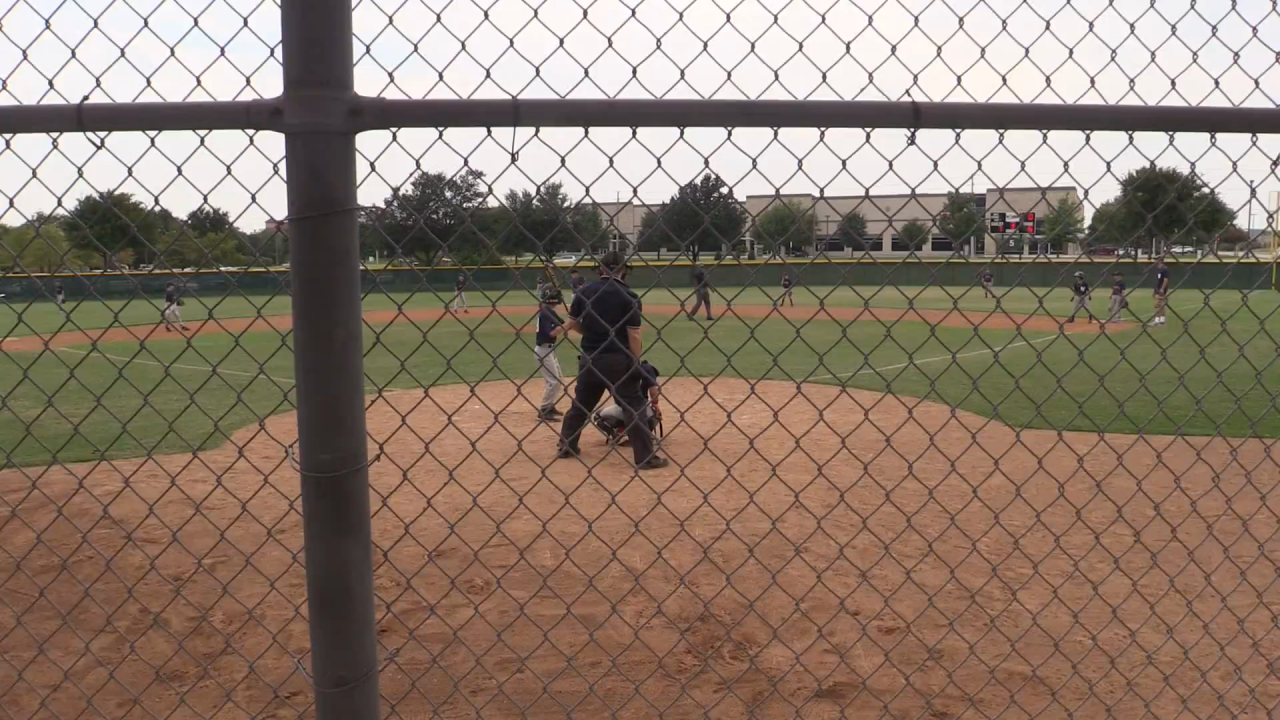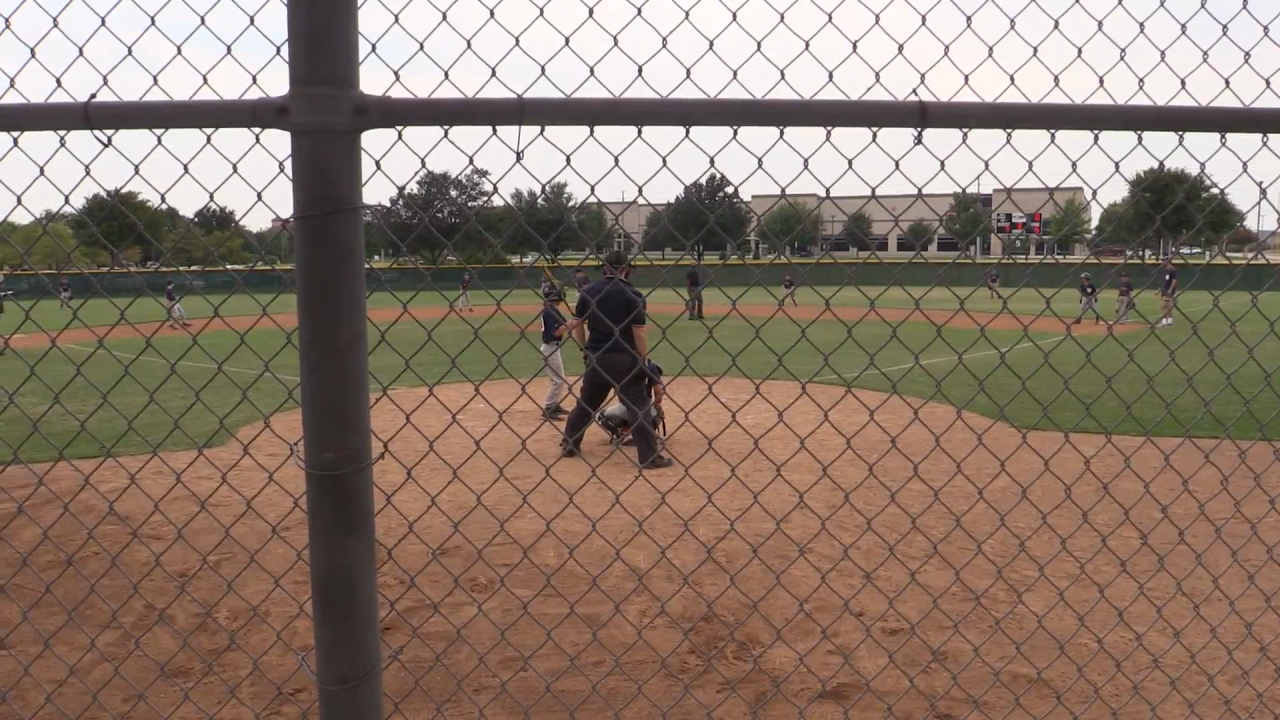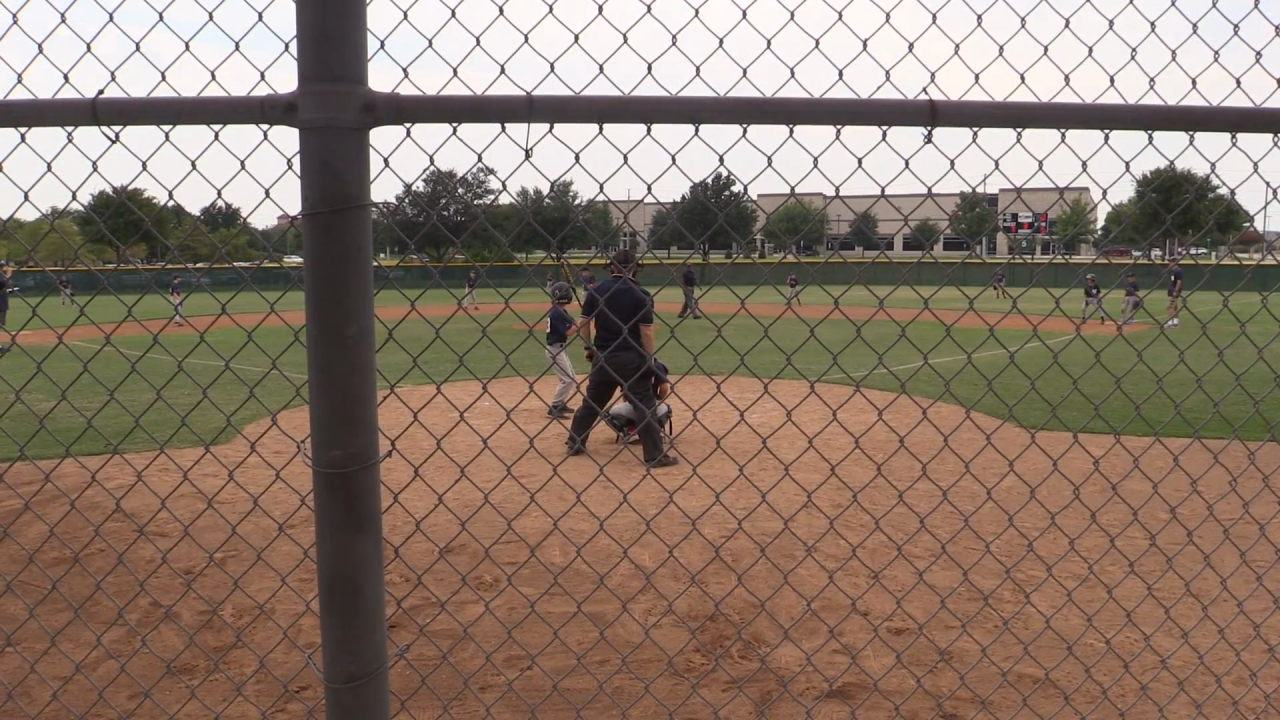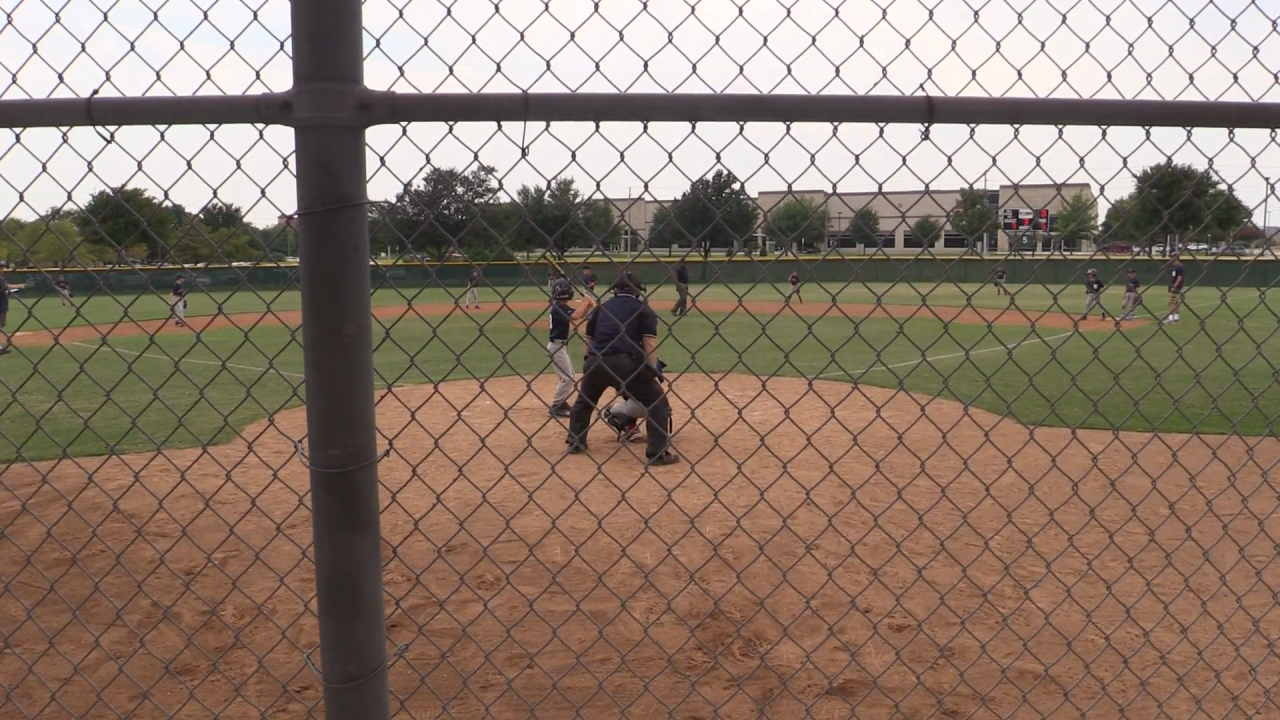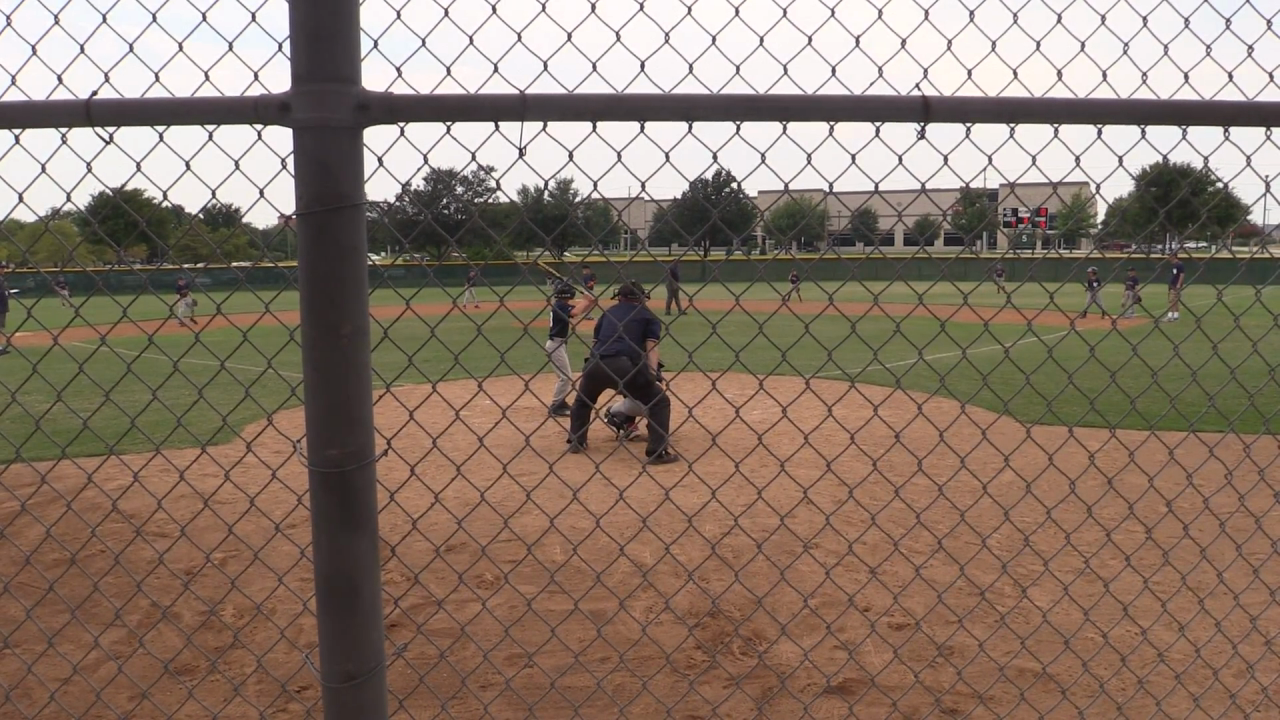
dt=0.5s
person 1, frame 1
left shoulder: (585, 291)
right shoulder: (629, 297)
left elbow: (572, 324)
right elbow: (634, 335)
right wrist: (636, 364)
left hip: (589, 358)
right hip: (618, 359)
left knee: (580, 404)
right knee: (633, 408)
left ankle: (565, 447)
right ankle: (645, 457)
person 1, frame 2
left shoulder: (589, 291)
right shoulder: (633, 296)
left elbow: (576, 324)
right elbow: (639, 333)
left wrist: (586, 349)
right wrist: (643, 362)
left hip: (596, 358)
right hip: (624, 359)
left knee: (586, 404)
right knee: (637, 407)
left ankle: (568, 445)
right ankle: (650, 457)
person 1, frame 3
left shoulder: (597, 290)
right shoulder: (640, 295)
left elbow: (584, 323)
right elbow: (646, 332)
left wrist: (589, 347)
right wrist: (649, 361)
left hip: (603, 357)
right hip: (631, 357)
left knee: (592, 402)
right knee: (645, 406)
left ankle: (574, 444)
right ankle: (655, 455)
person 1, frame 4
left shoulder: (602, 307)
right shoulder: (643, 309)
left elbow: (588, 338)
right elbow: (649, 342)
right wrist: (653, 372)
left hip: (596, 362)
right hip: (624, 362)
left knee: (584, 399)
right knee: (657, 402)
left ankle: (575, 442)
right ankle: (658, 453)
person 1, frame 5
left shoulder: (609, 312)
right shoulder: (649, 316)
right elbow: (652, 346)
right wrist: (653, 377)
left hip: (597, 365)
right hip: (625, 366)
left knee: (583, 400)
right knee: (659, 401)
left ankle: (576, 441)
right ankle: (658, 452)
